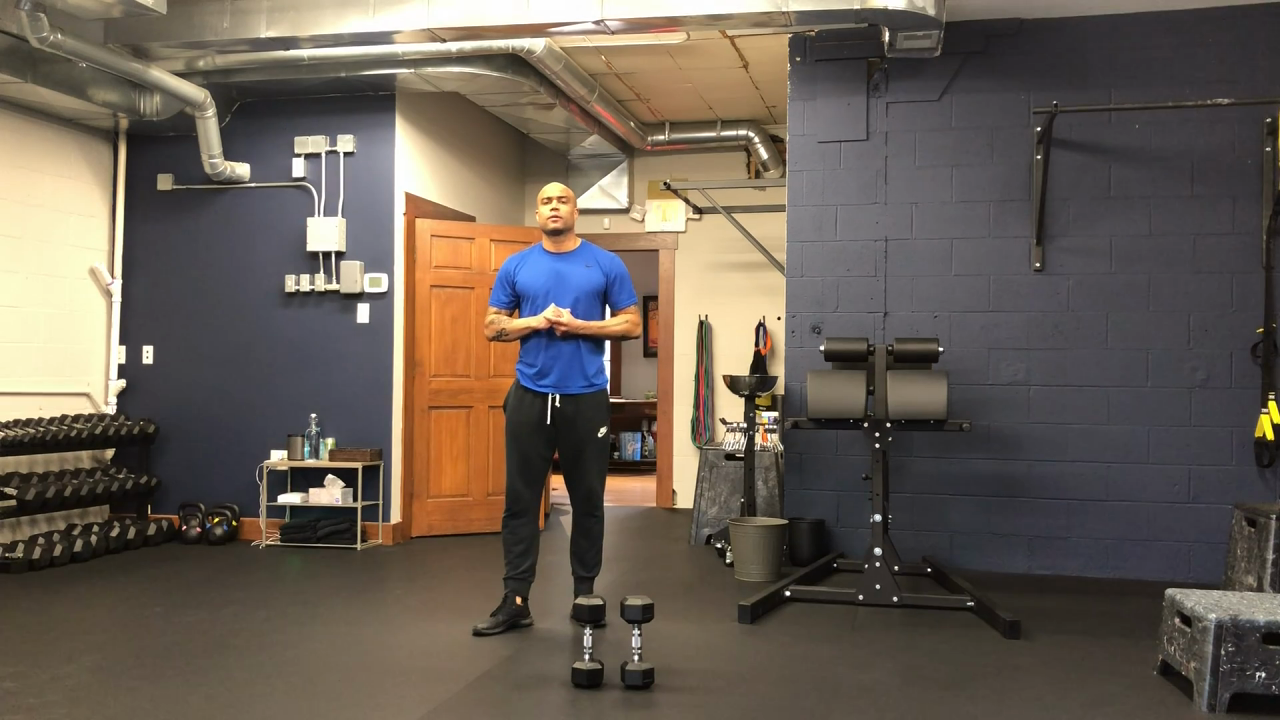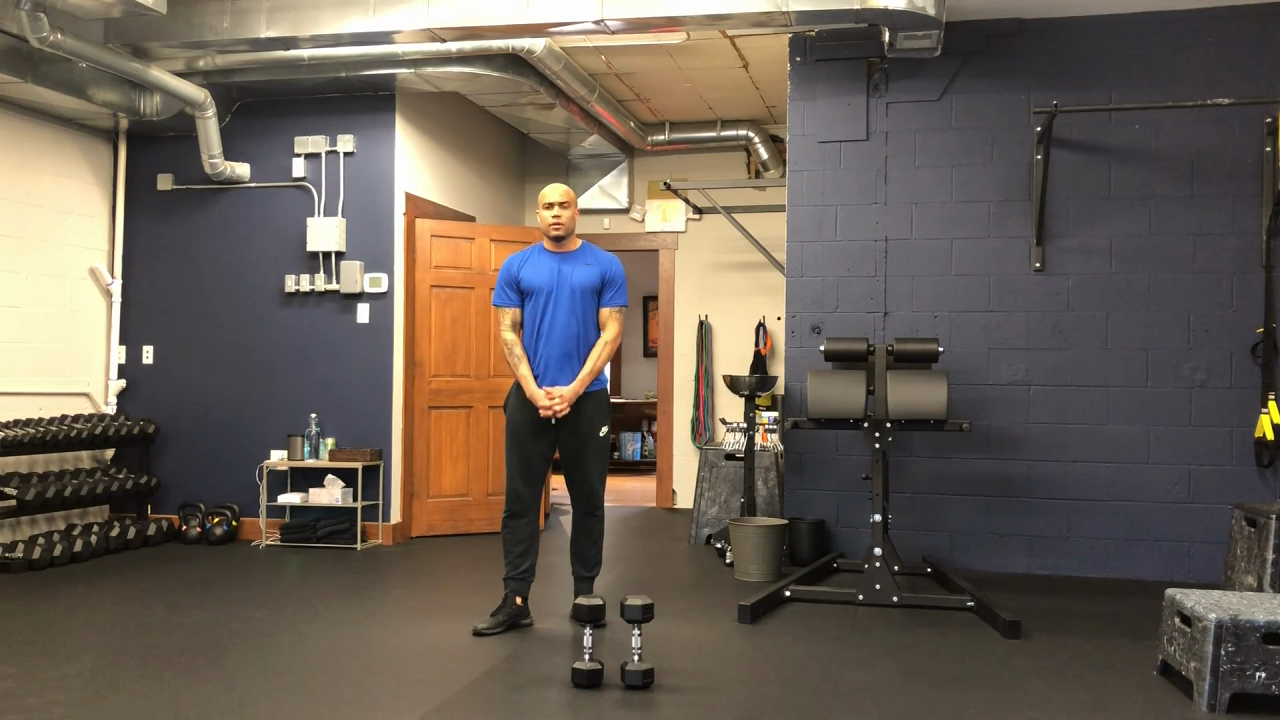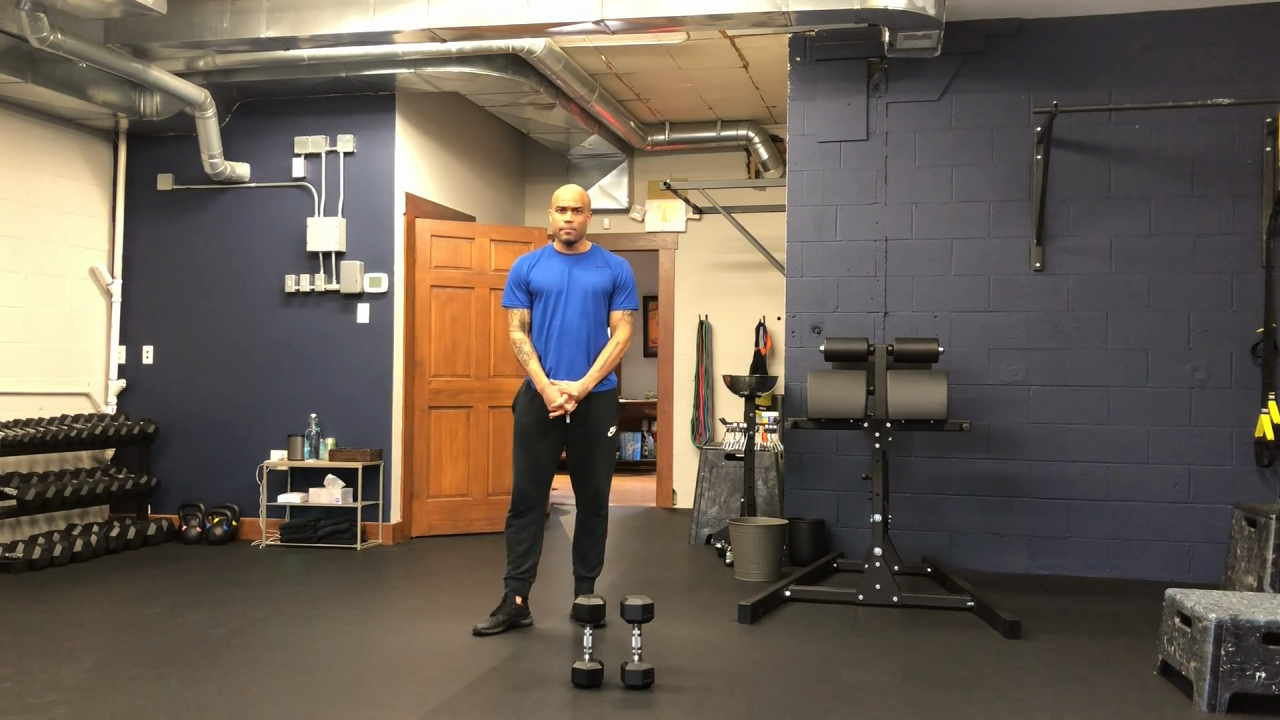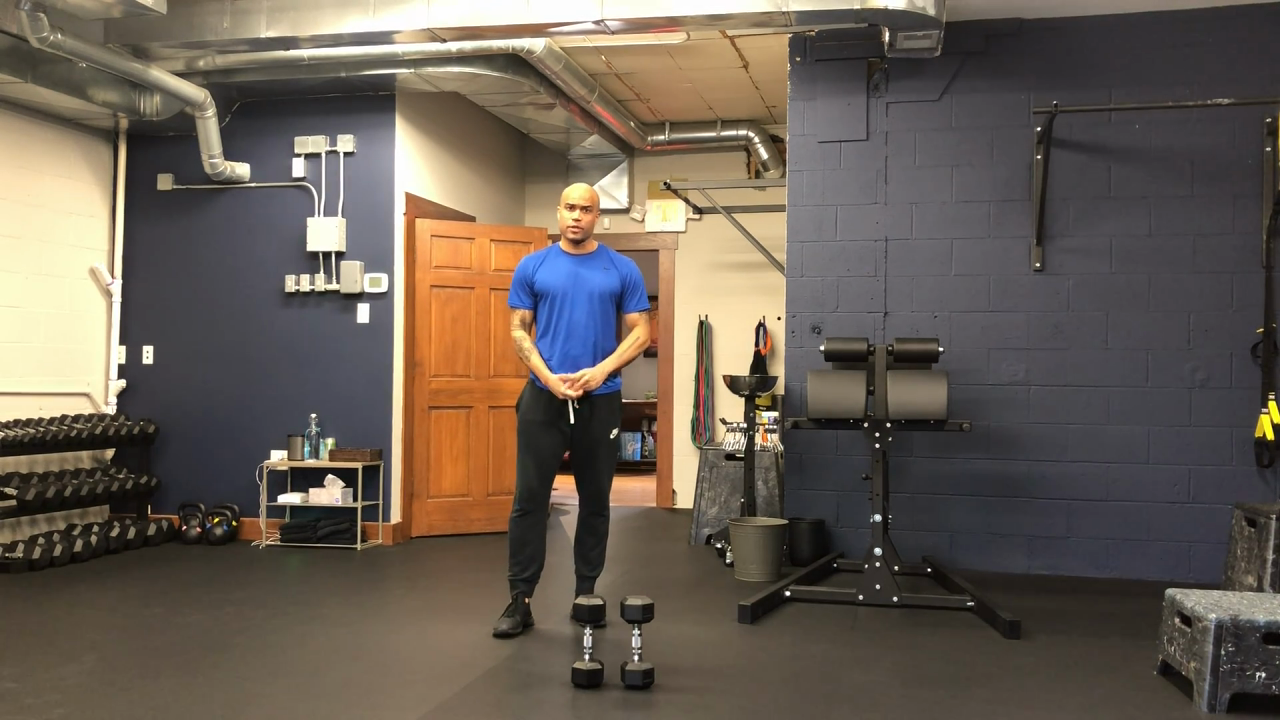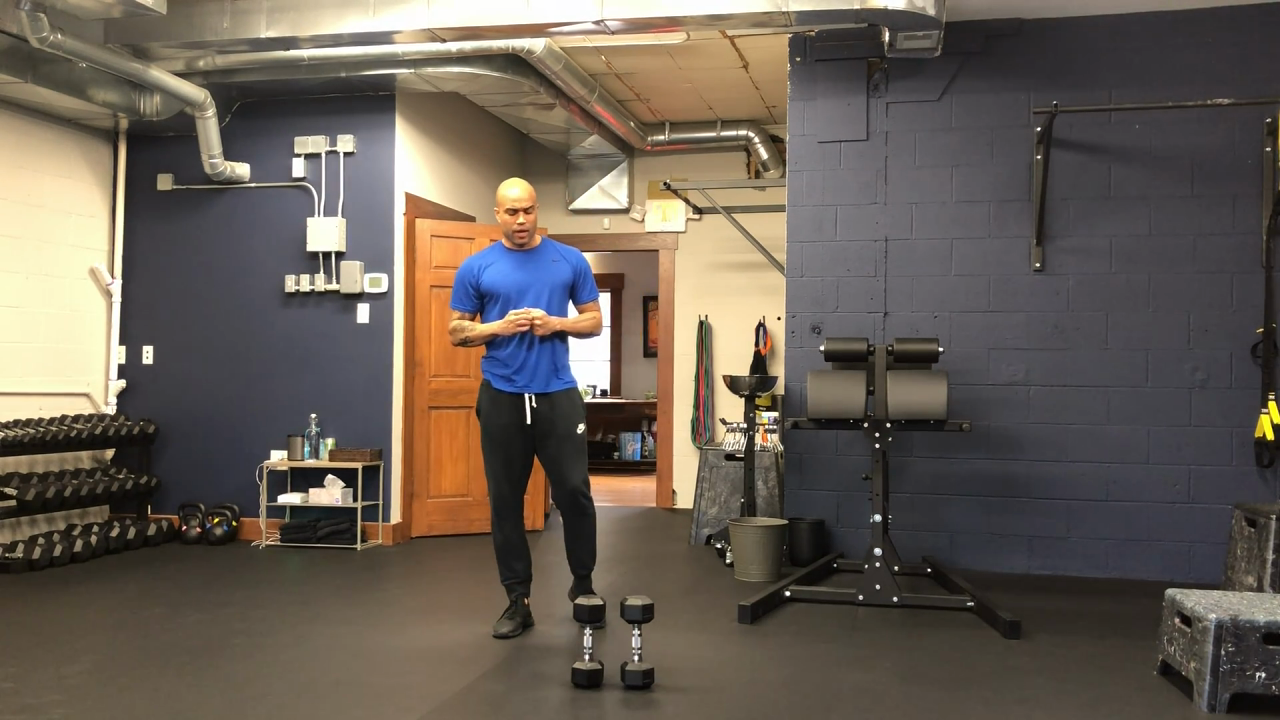
dt=1s
person 1, frame 1
left shoulder: (606, 264)
right shoulder: (515, 266)
left elbow: (632, 324)
right elbow: (492, 327)
left wrist: (579, 325)
right wrist: (536, 321)
left hip: (586, 398)
right hip: (530, 396)
left knee: (587, 502)
right knee: (521, 500)
left ankle: (585, 595)
right ankle: (515, 600)
person 1, frame 2
left shoulder: (605, 265)
right shoulder: (517, 266)
left elbow: (611, 333)
right elbow: (508, 333)
left wrist: (573, 390)
right wrist: (535, 391)
left hip: (587, 398)
right hip: (529, 399)
left knee: (588, 501)
right knee: (521, 500)
left ankle: (585, 595)
right ankle: (516, 600)
person 1, frame 3
left shoulder: (615, 269)
right shoulder: (526, 267)
left elbow: (622, 334)
right elbow: (518, 333)
left wrist: (582, 386)
right wrist: (546, 387)
left hip: (597, 399)
right hip: (539, 397)
left knee: (593, 501)
right knee: (526, 499)
left ankle: (585, 593)
right ankle: (516, 599)
person 1, frame 4
left shoulder: (623, 270)
right shoulder: (532, 267)
left elbow: (640, 333)
right elbow: (518, 330)
left wrist: (602, 371)
right wrist: (547, 377)
left hip: (600, 399)
right hip: (543, 397)
left knee: (595, 501)
right knee: (529, 499)
left ankle: (586, 593)
right ankle: (521, 598)
person 1, frame 5
left shoulder: (570, 260)
right shoulder: (476, 267)
left elbow: (595, 320)
right elbow: (456, 332)
left wrist: (555, 323)
right wrist: (498, 326)
left hip: (558, 394)
right hip: (502, 397)
left knee: (574, 492)
right knee: (506, 502)
left ankle: (583, 585)
right ankle: (518, 600)
